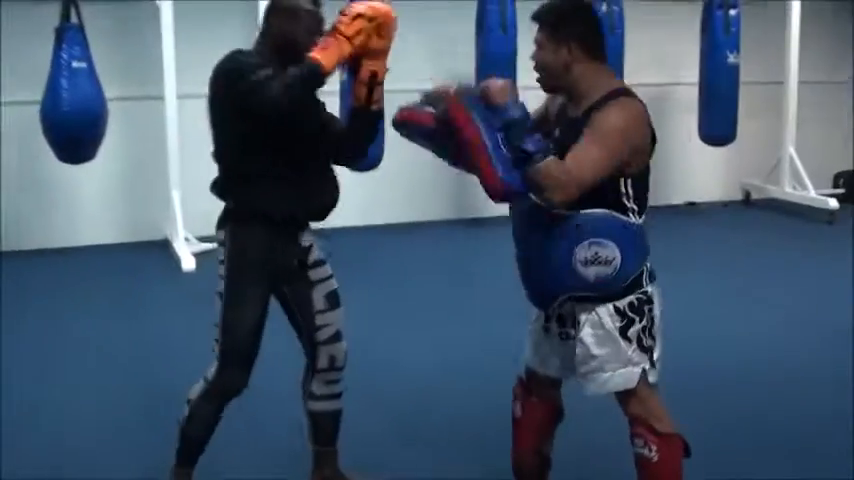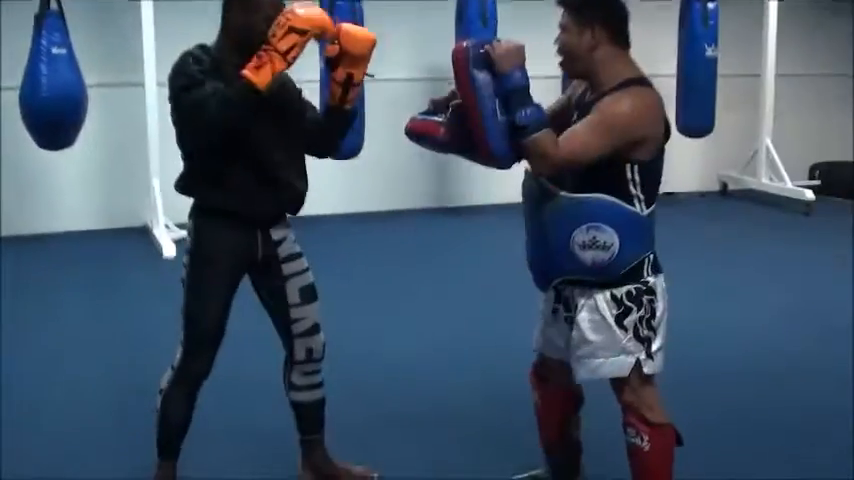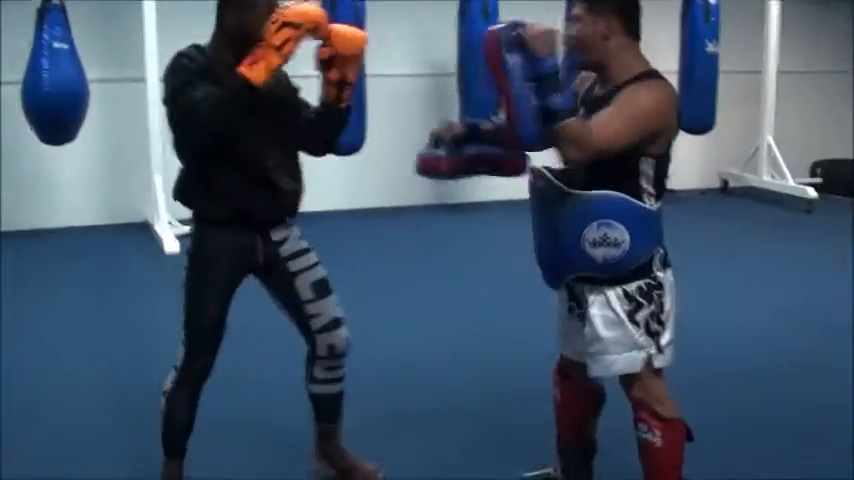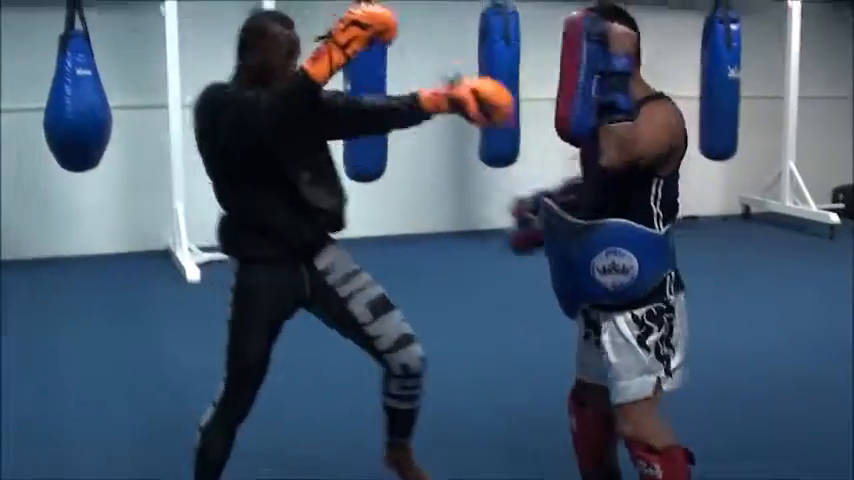
dt=0.2s
person 1, frame 1
left shoulder: (293, 81)
right shoulder: (238, 71)
left elbow: (348, 149)
right elbow: (279, 101)
left wrist: (370, 82)
right wrist: (340, 44)
left hip: (296, 236)
right hip: (250, 235)
left knee: (328, 355)
right knee: (230, 371)
person 1, frame 2
left shoulder: (277, 82)
right shoulder: (196, 68)
left elbow: (323, 141)
right elbow: (211, 122)
left wrist: (345, 81)
right wrist: (273, 59)
left hip: (273, 231)
right hip: (218, 231)
left knee: (307, 345)
right knee: (195, 359)
person 1, frame 3
left shoulder: (272, 78)
right shoulder: (190, 69)
left elbow: (317, 140)
right elbow: (206, 124)
left wrist: (338, 81)
right wrist: (266, 57)
left hip: (277, 230)
right hip: (219, 235)
left knee: (331, 337)
right knee: (197, 359)
person 1, frame 4
left shoulder: (304, 102)
right shoulder: (218, 106)
left elbow: (377, 112)
right elbow: (264, 121)
left wrist: (448, 97)
right wrist: (334, 53)
left hip: (321, 258)
right hip: (264, 273)
left knee: (406, 358)
right knee: (237, 396)
person 2, frame 1
left shoulder: (621, 116)
right shoulder: (561, 105)
left elbow: (558, 187)
right elbow: (496, 149)
left wrist: (510, 117)
right wrist: (456, 109)
left hip: (613, 291)
right hip: (562, 283)
left knee: (638, 401)
right knee: (535, 385)
person 2, frame 2
left shoulder: (635, 105)
right shoulder: (585, 90)
left elbow: (552, 157)
right elbow: (542, 132)
left wrist: (513, 80)
right wrist: (467, 107)
left hip: (618, 280)
right hip: (572, 269)
left knee: (633, 389)
right knee: (551, 371)
person 2, frame 3
left shoulder: (649, 97)
right shoulder: (589, 82)
left elbow: (579, 145)
right elbow: (546, 131)
left wrist: (545, 66)
right wrist: (473, 132)
left hip: (627, 273)
right hip: (581, 265)
left knee: (643, 387)
right knee: (571, 374)
person 2, frame 4
left shoulder: (660, 114)
right shoulder: (606, 104)
left elbow: (618, 156)
left wrist: (614, 71)
right wrist: (545, 203)
left hip: (641, 296)
right hip: (602, 291)
left knee: (636, 418)
right knee: (588, 399)
